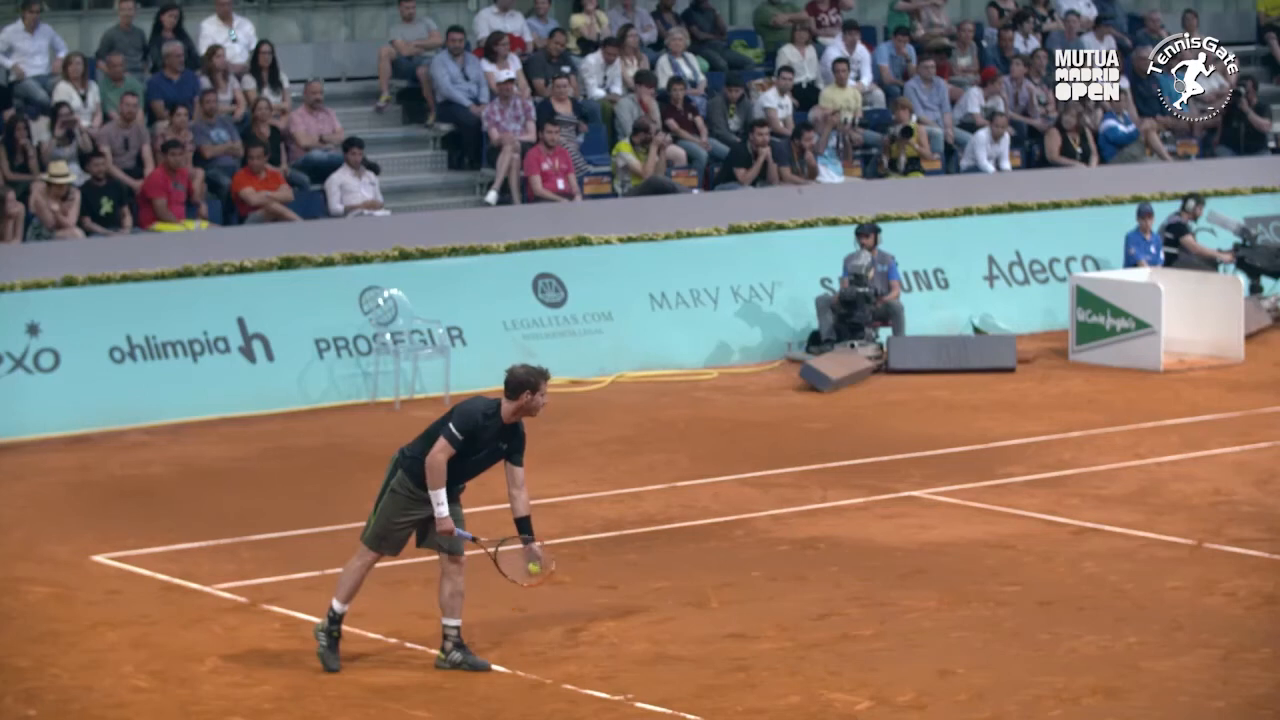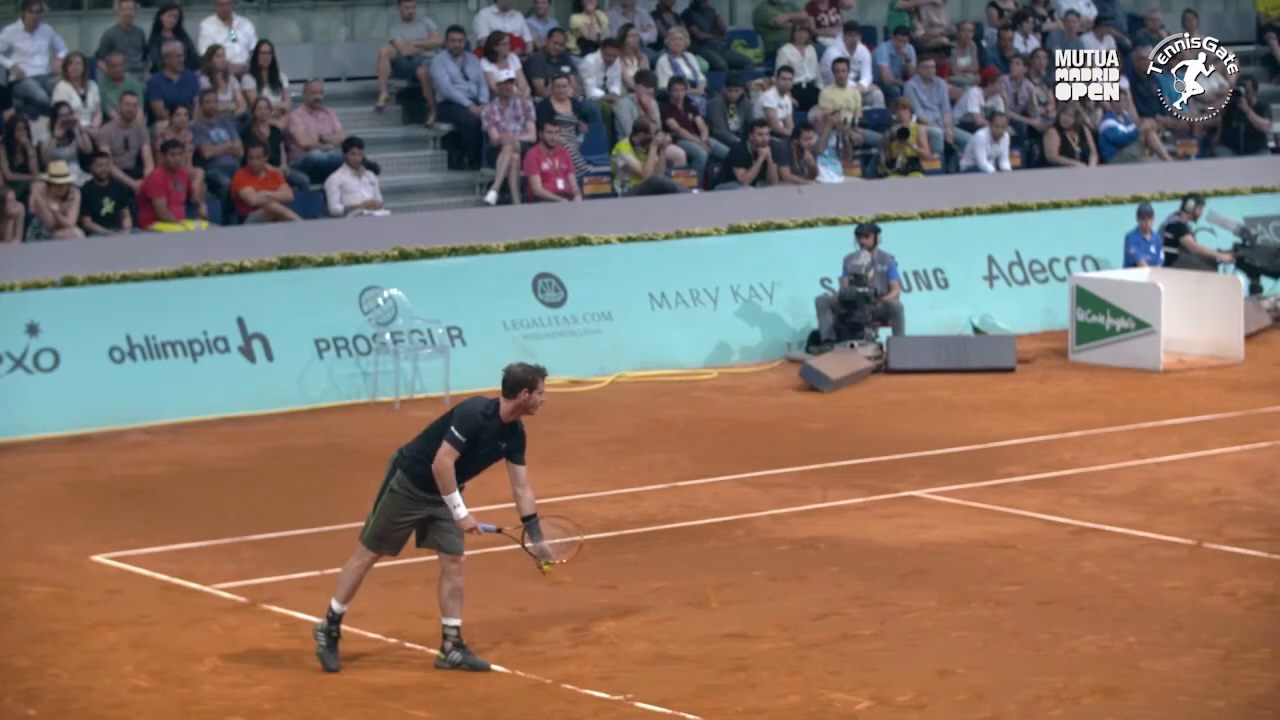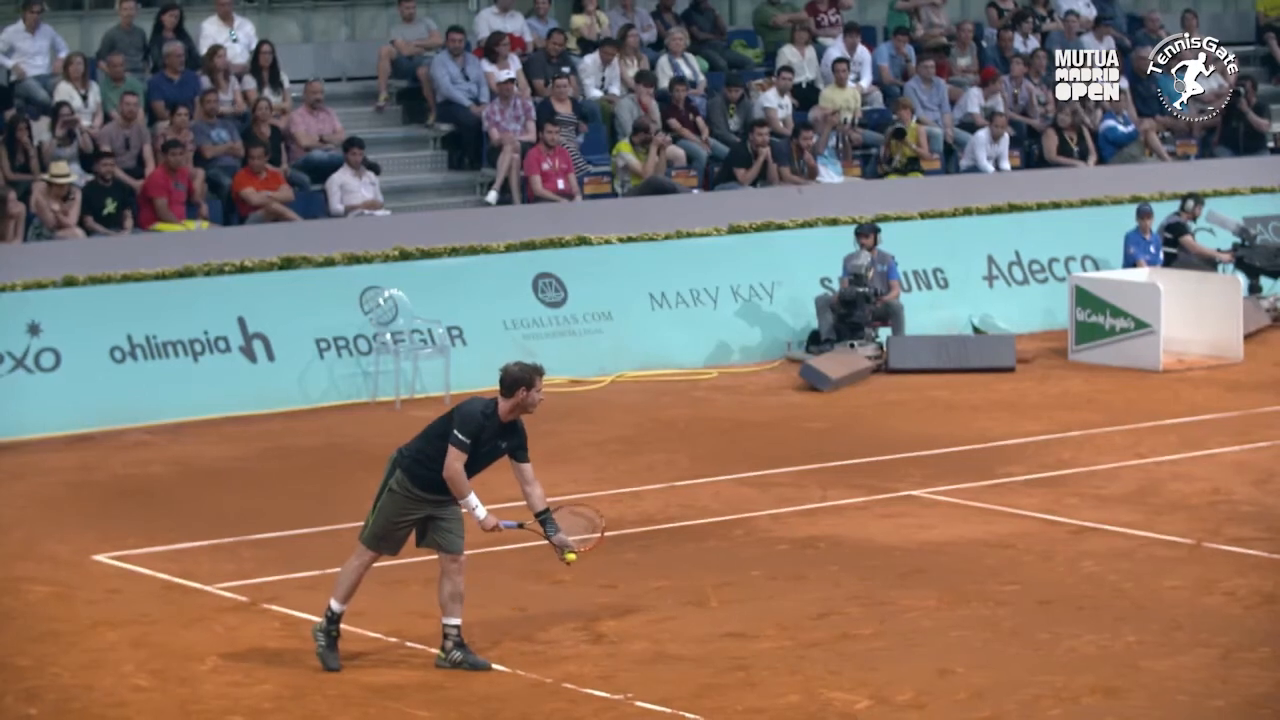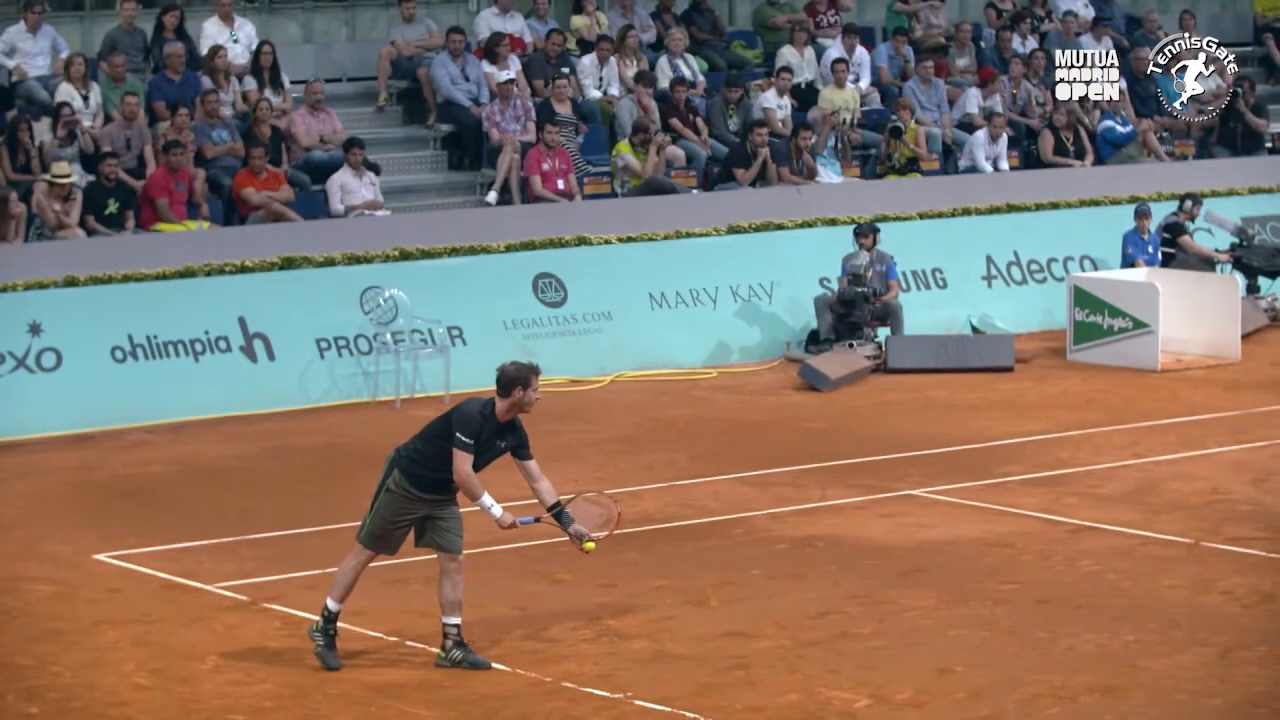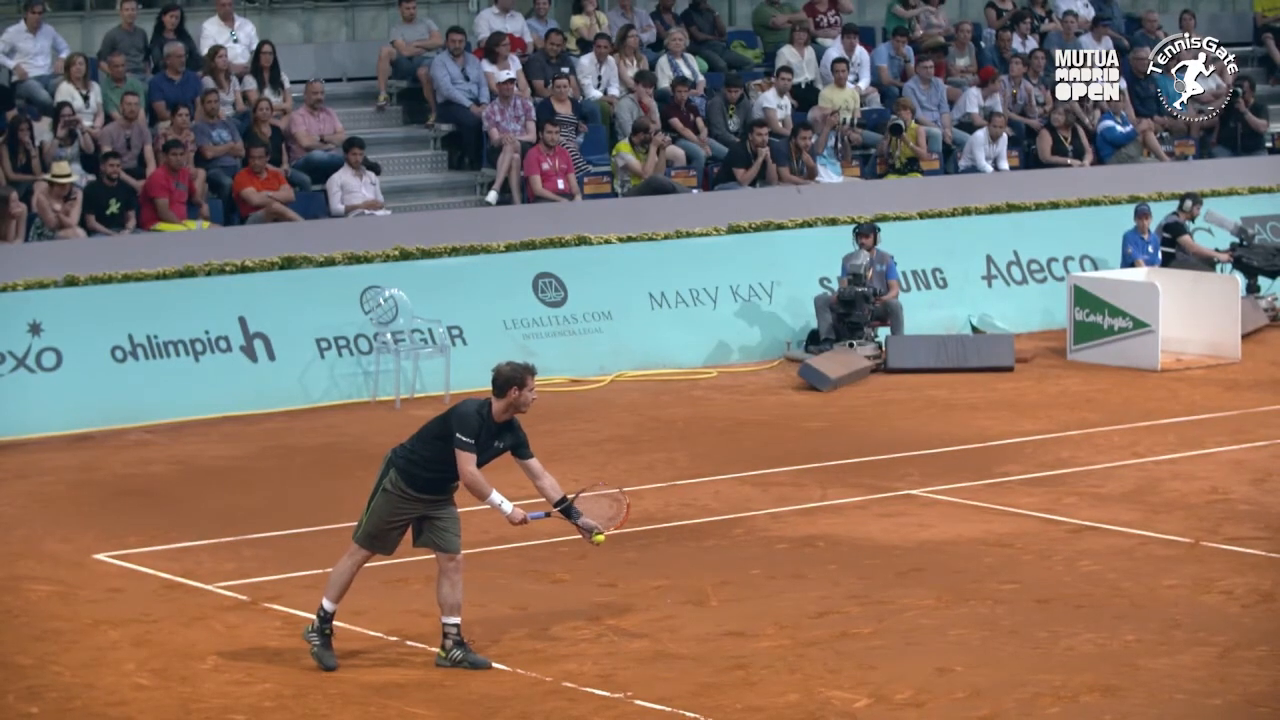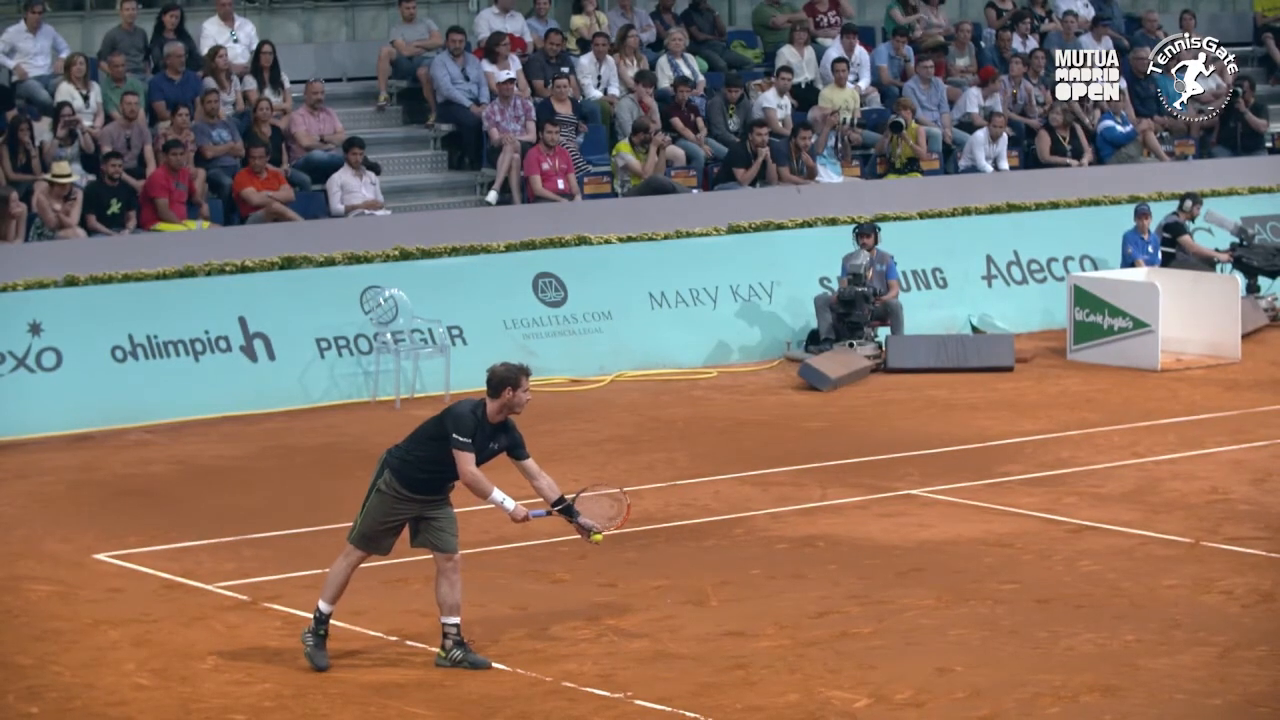
dt=0.4s
person 1, frame 1
left shoulder: (515, 433)
right shoulder: (474, 413)
left elbow: (517, 489)
right elbow: (435, 458)
left wrist: (527, 538)
right wrist: (441, 513)
left hip: (448, 492)
right hip: (410, 483)
left knee: (455, 562)
right knee: (369, 554)
left ankle: (451, 646)
right ankle: (330, 628)
person 1, frame 2
left shoulder: (515, 433)
right shoulder: (474, 413)
left elbow: (522, 488)
right elbow: (441, 464)
left wrist: (535, 537)
right wrist: (461, 514)
left hip: (445, 493)
right hip: (408, 483)
left knee: (454, 562)
right knee: (368, 554)
left ankle: (451, 646)
right ankle: (329, 628)
person 1, frame 3
left shoulder: (515, 432)
right shoulder: (473, 413)
left elbow: (530, 485)
right elbow: (451, 470)
left wrist: (551, 530)
right wrist: (480, 513)
left hip: (444, 495)
right hip: (407, 483)
left knee: (454, 562)
right knee: (367, 554)
left ankle: (451, 645)
right ankle: (328, 628)
person 1, frame 4
left shoulder: (514, 431)
right shoulder: (471, 414)
left elbow: (538, 481)
right elbow: (461, 474)
left wrist: (567, 522)
right wrist: (496, 512)
left hip: (442, 495)
right hip: (404, 483)
left knee: (453, 561)
right knee: (364, 553)
left ankle: (451, 645)
right ankle: (324, 627)
person 1, frame 5
left shoulder: (511, 431)
right shoulder: (468, 414)
left elbow: (541, 478)
right elbow: (468, 475)
left wrist: (575, 516)
right wrist: (507, 508)
left hip: (439, 494)
right hip: (401, 483)
left knee: (452, 561)
right knee: (360, 553)
left ankle: (451, 644)
right ankle: (321, 627)
person 1, frame 6
left shoulder: (506, 432)
right shoulder: (463, 415)
left elbow: (538, 478)
right elbow: (468, 475)
left wrist: (573, 516)
right wrist: (509, 505)
left hip: (434, 495)
right hip: (396, 484)
left knee: (450, 561)
right knee: (355, 554)
left ankle: (452, 645)
right ankle: (317, 629)
